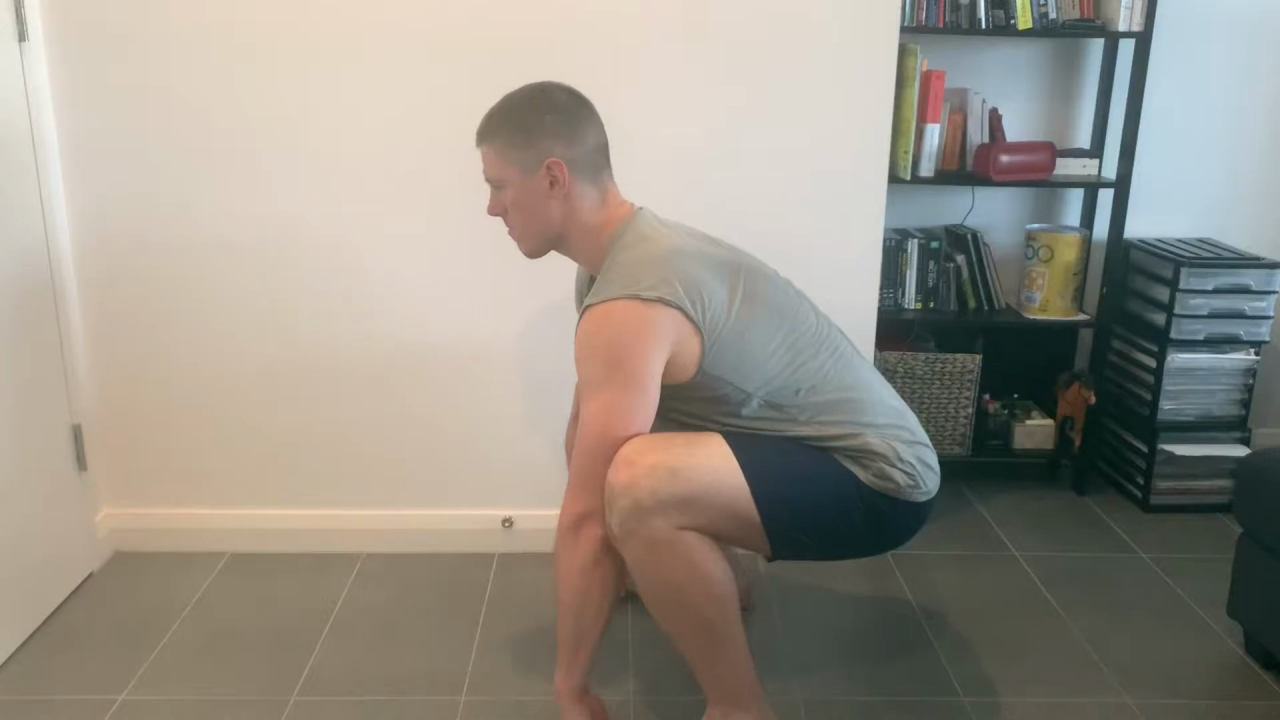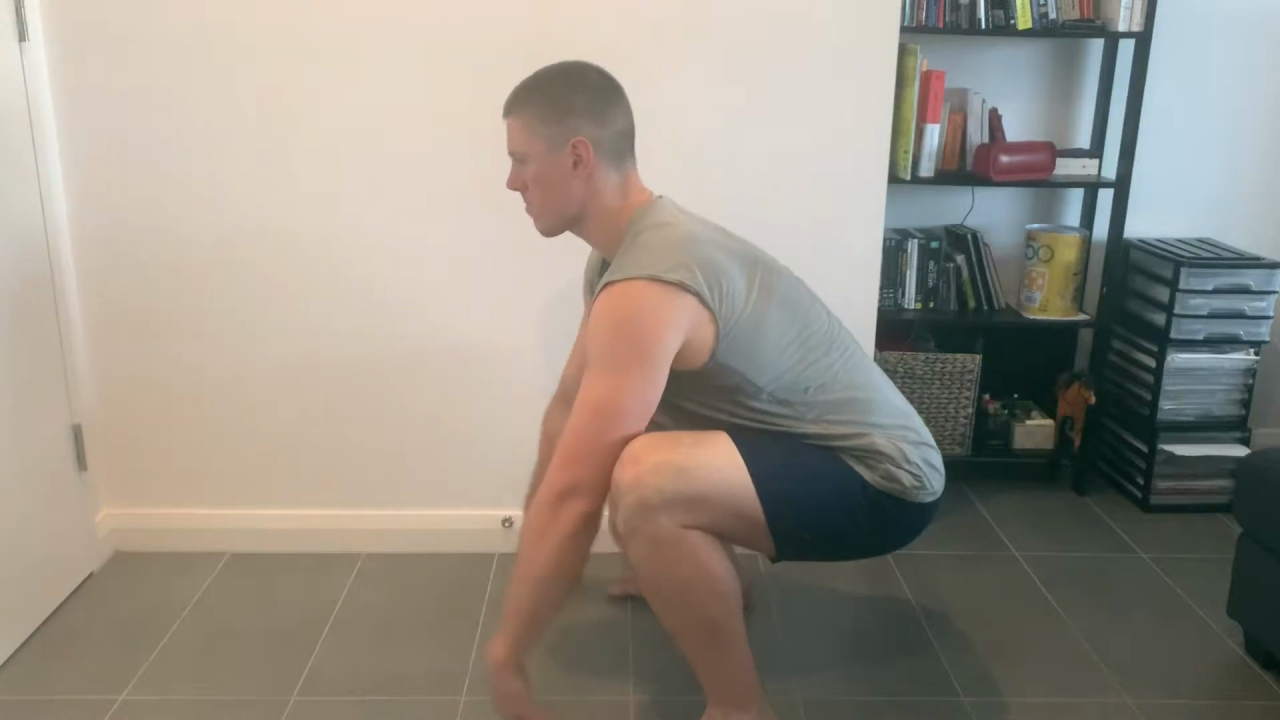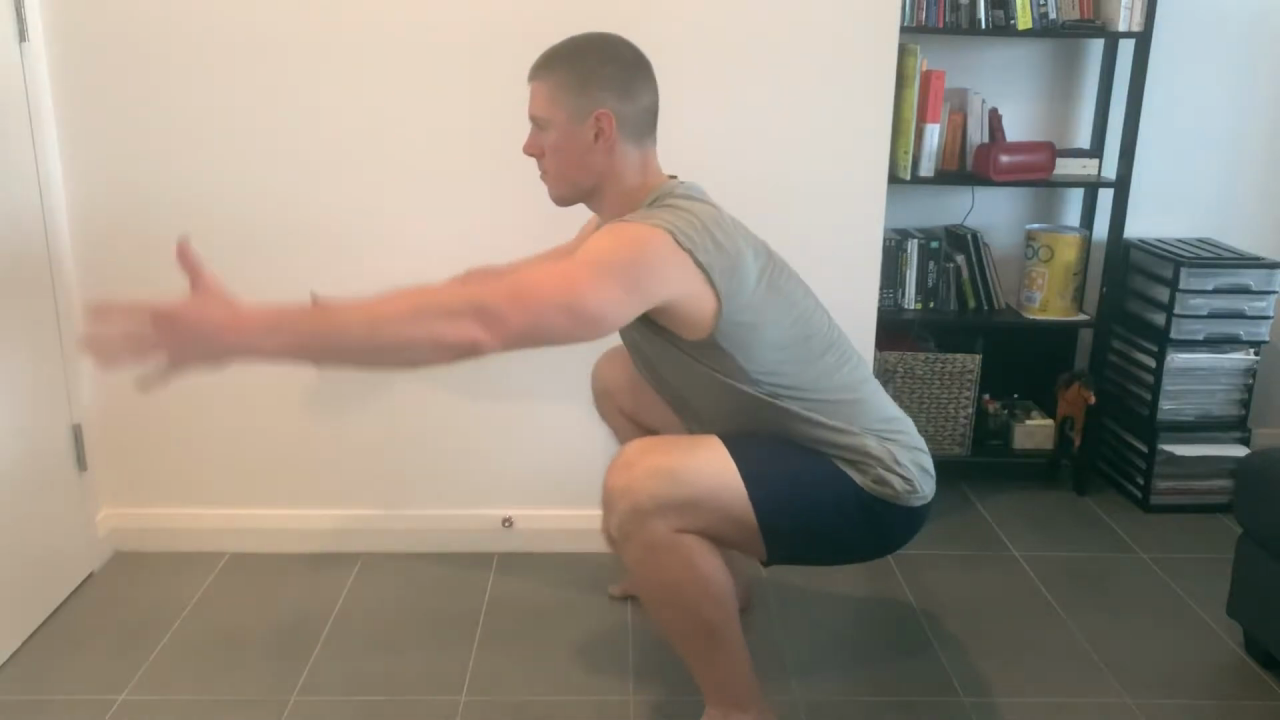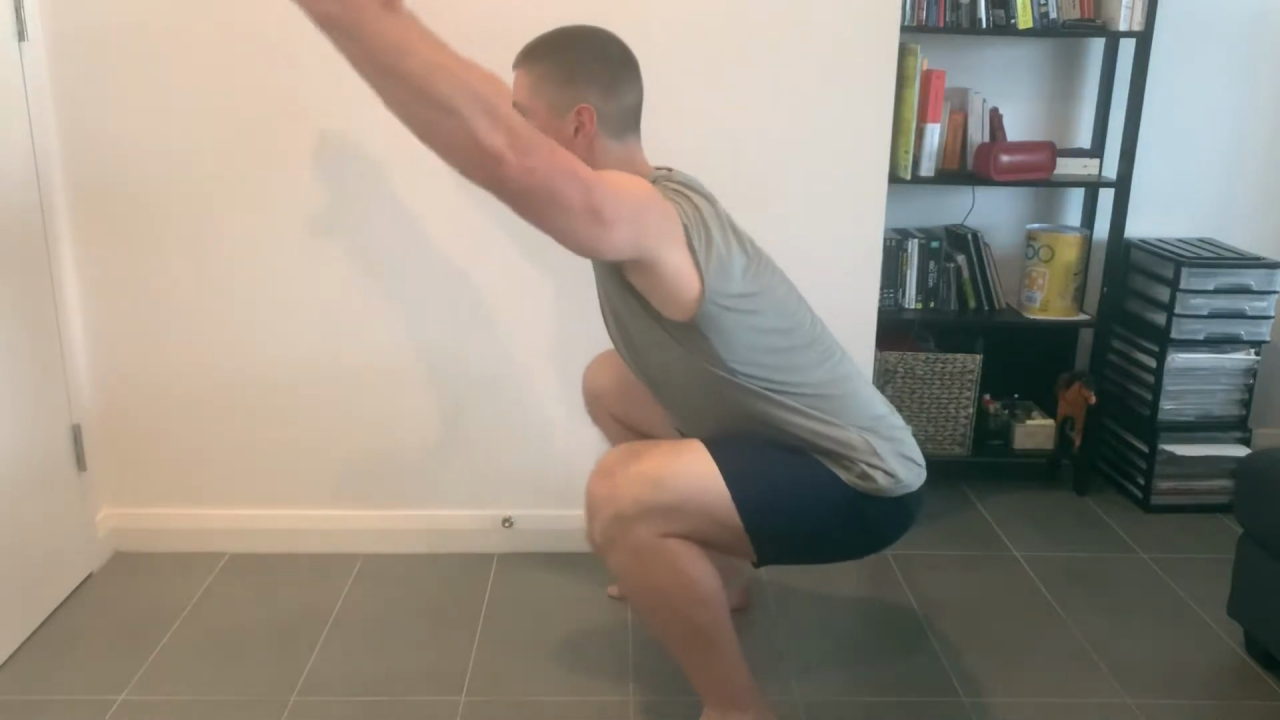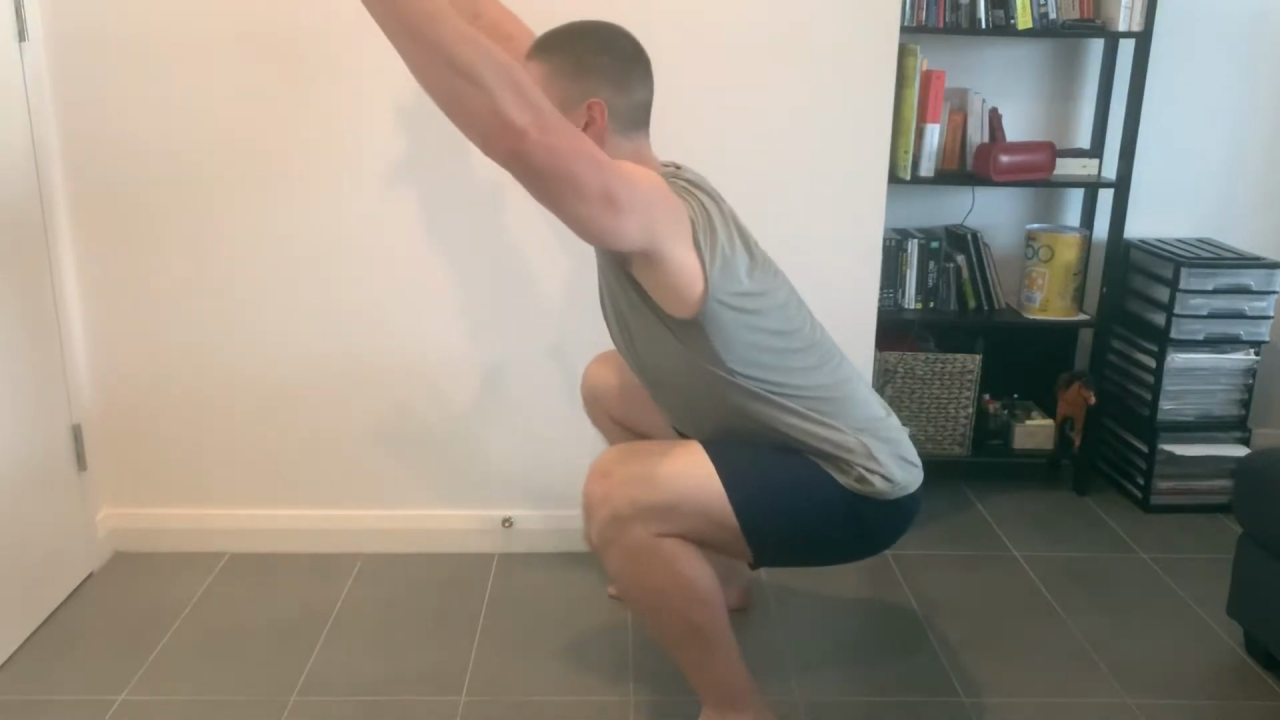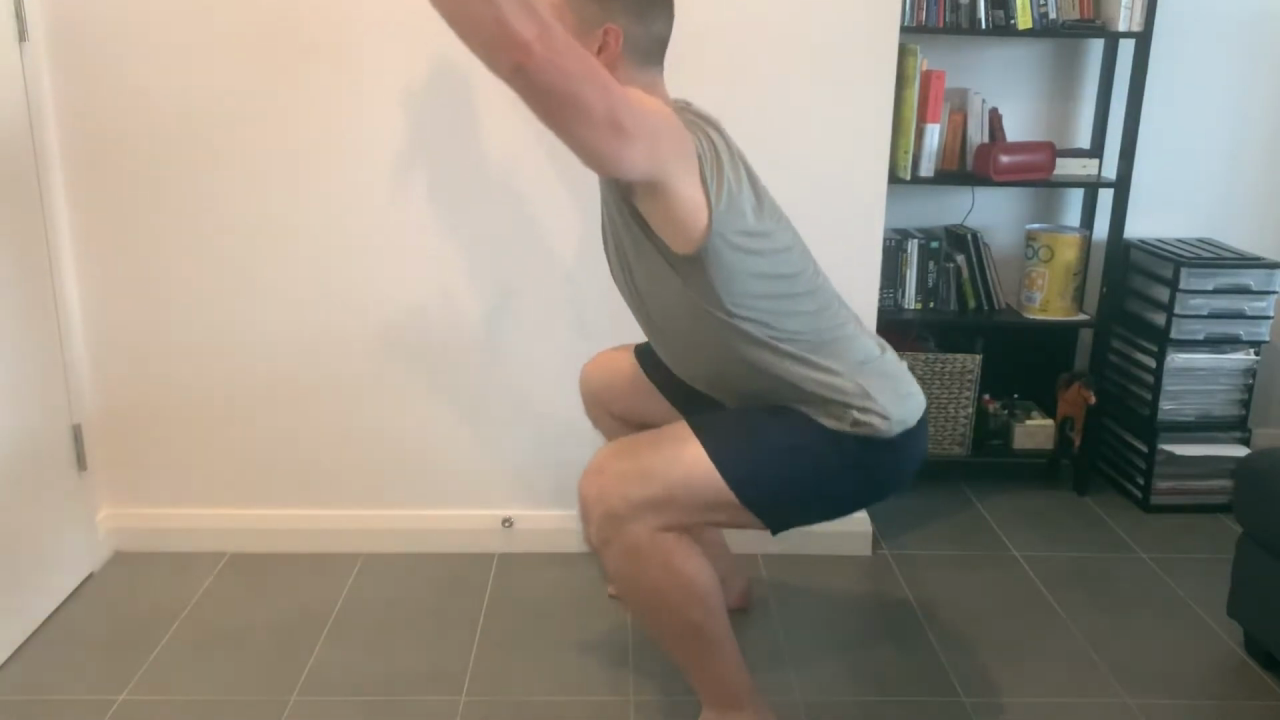
dt=0.3s
person 1, frame 1
left shoulder: (627, 308)
right shoulder: (628, 250)
left elbow: (589, 516)
right elbow: (585, 429)
left hip: (876, 484)
right hip: (833, 444)
left knee: (640, 484)
right ankle: (699, 579)
person 1, frame 2
left shoulder: (644, 292)
right shoulder: (629, 252)
left elbow: (574, 494)
right elbow: (572, 406)
left wrist: (506, 653)
right wrist: (538, 546)
left hip: (879, 481)
right hip: (825, 441)
left knee: (645, 487)
right knee: (658, 405)
right ankle: (708, 578)
person 1, frame 3
left shoulder: (651, 248)
right shoulder: (643, 219)
left elbow: (467, 323)
right elbow: (488, 291)
left wrist: (245, 332)
right wrist: (345, 321)
left hip: (873, 489)
right hip: (822, 452)
left knee: (640, 486)
right knee: (618, 380)
right ankle: (706, 573)
person 1, frame 4
left shoulder: (645, 218)
right shoulder: (635, 196)
left elbow: (493, 149)
right elbow: (498, 117)
left hip: (862, 486)
right hip: (813, 445)
left knee: (620, 494)
right knee: (610, 384)
right ankle: (714, 572)
person 1, frame 5
left shoulder: (650, 213)
right shoulder: (650, 191)
left elbow: (514, 126)
right elbow: (521, 60)
left hip: (860, 488)
right hip: (817, 445)
left knee: (618, 495)
right knee: (609, 386)
right ankle: (714, 572)
person 1, frame 6
left shoulder: (659, 144)
right shoulder: (652, 131)
left hip: (859, 429)
right hip: (799, 383)
left knee: (614, 496)
right knee: (611, 385)
right ankle: (715, 577)
